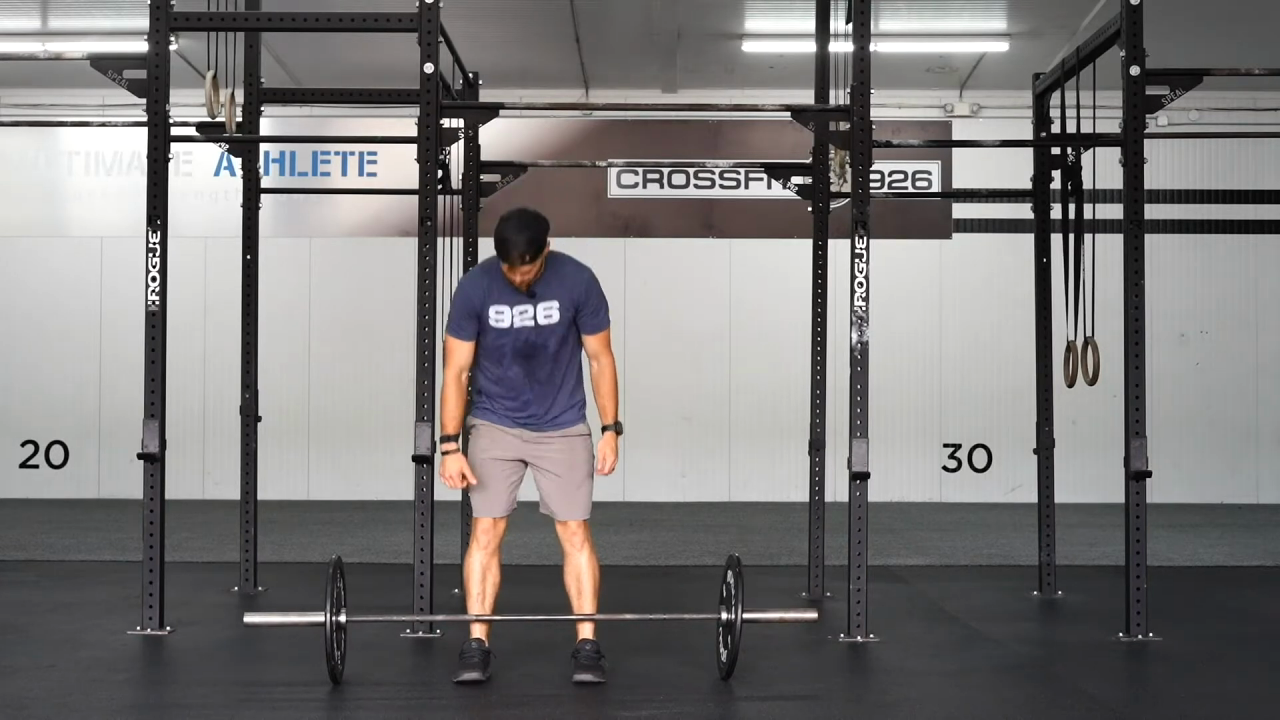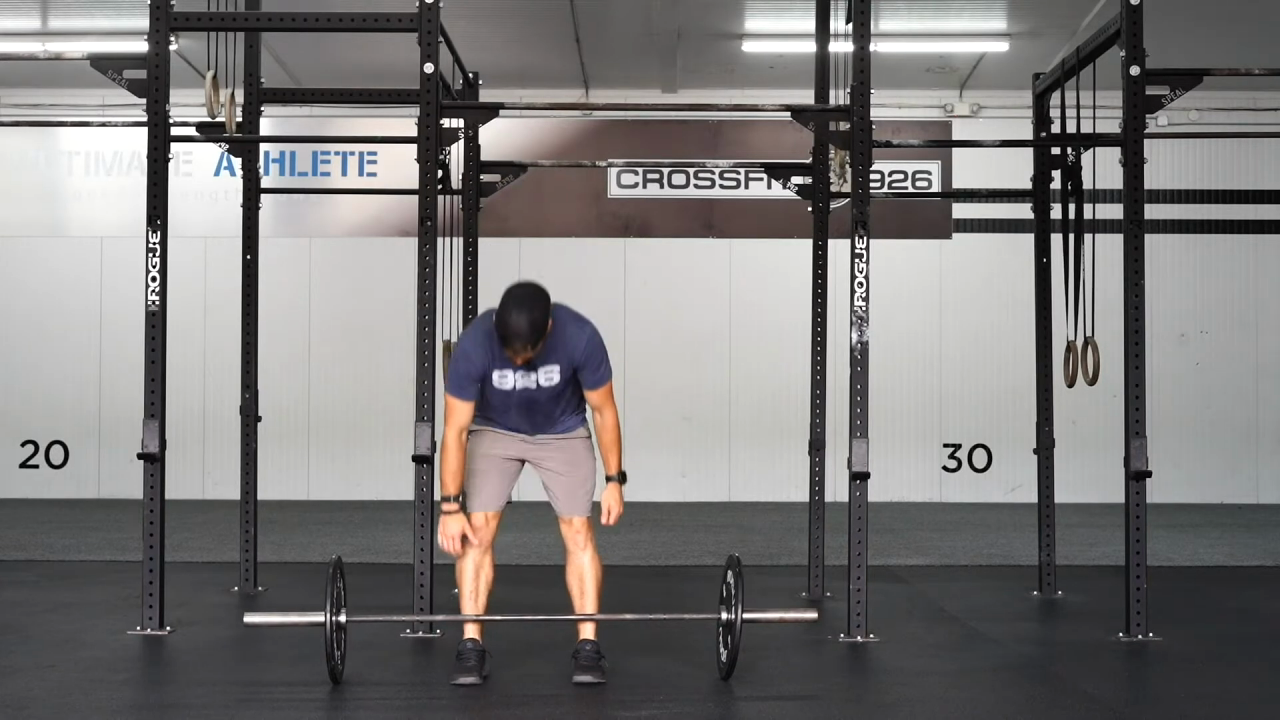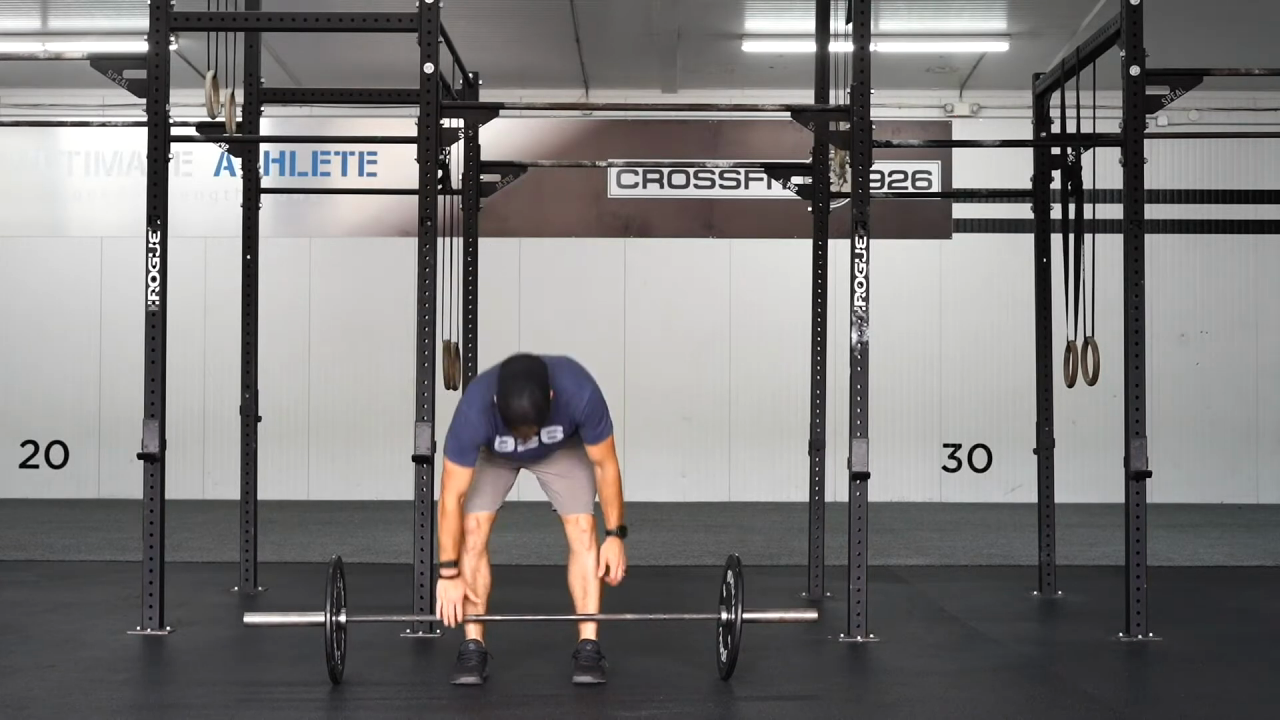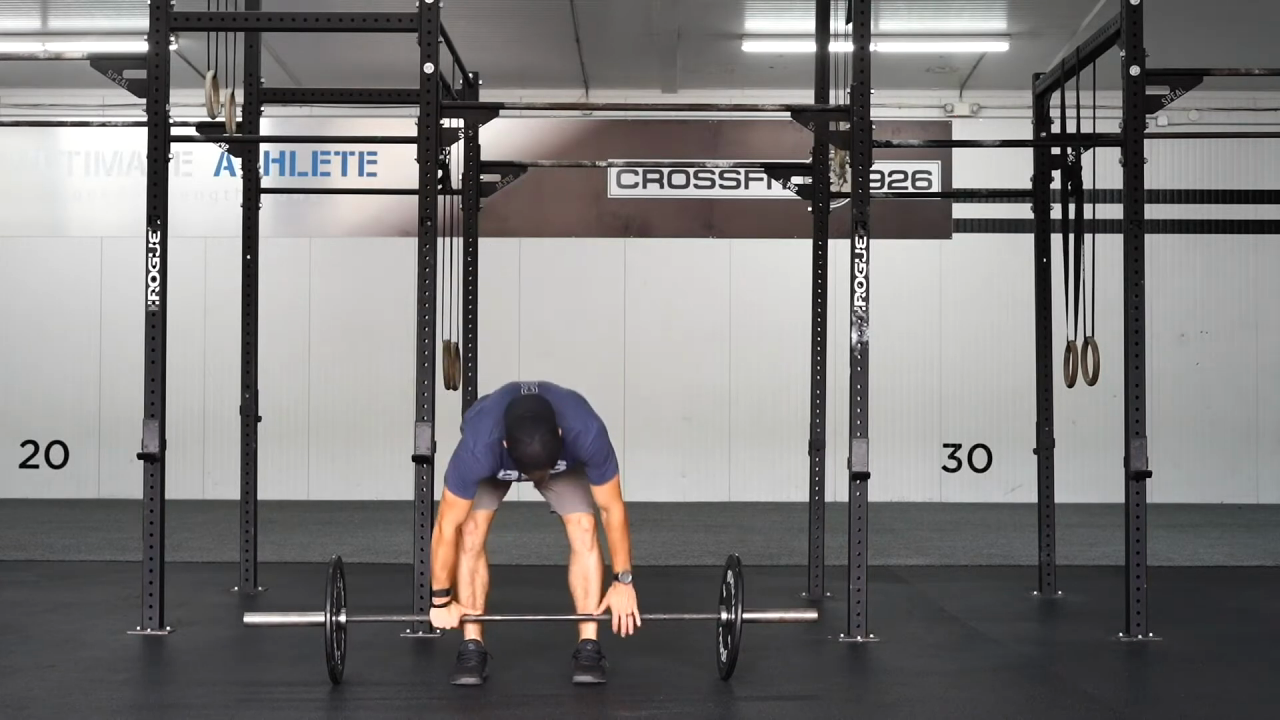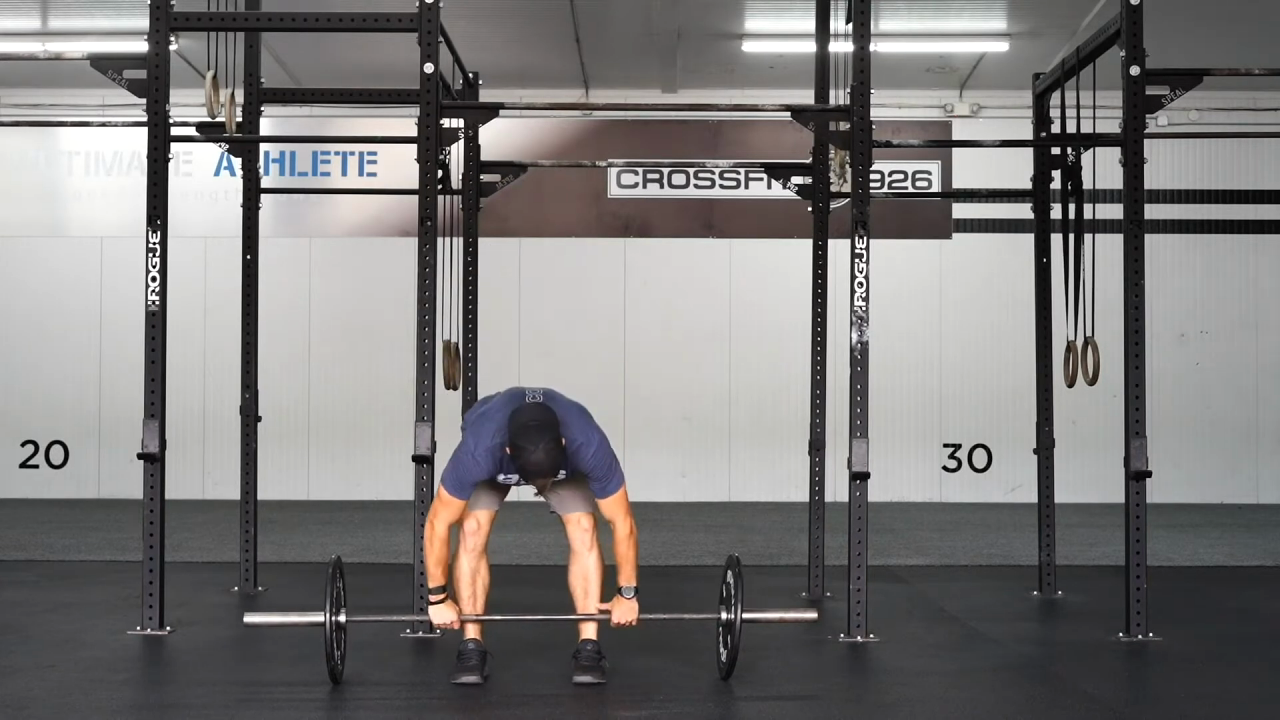
dt=0.2s
person 1, frame 1
left shoulder: (579, 281)
right shoulder: (474, 287)
left elbow: (601, 358)
right elbow: (456, 371)
left wrist: (611, 430)
right wrist: (450, 445)
left hip: (563, 428)
right hip: (493, 425)
left knee: (575, 532)
right knee: (485, 532)
left ankle: (587, 645)
right ankle: (476, 645)
person 1, frame 2
left shoulder: (581, 337)
right shoulder: (473, 344)
left elbow: (603, 409)
right elbow: (455, 429)
left wrist: (614, 480)
right wrist: (450, 506)
left hip: (563, 435)
right hip: (493, 432)
left knee: (578, 531)
right knee: (477, 534)
left ankle: (588, 646)
right ankle: (472, 645)
person 1, frame 3
left shoulder: (580, 393)
right shoulder: (475, 409)
left elbow: (605, 464)
right elbow: (452, 496)
left wrist: (615, 534)
right wrist: (448, 573)
left hip: (564, 449)
right hip: (492, 453)
left knee: (582, 529)
right knee: (473, 530)
left ankle: (589, 648)
right ankle: (473, 648)
person 1, frame 4
left shoulder: (585, 432)
right shoulder: (479, 446)
left elbow: (612, 509)
right elbow: (447, 526)
left wrist: (623, 581)
right wrist: (441, 599)
left hip: (561, 452)
right hip: (495, 454)
left knee: (583, 528)
right knee: (471, 529)
left ankle: (588, 647)
right ankle: (472, 647)
person 1, frame 5
left shoulder: (587, 444)
right shoulder: (479, 449)
left elbow: (622, 522)
right elbow: (438, 524)
left wrist: (627, 594)
right wrist: (437, 597)
left hip: (561, 454)
right hip: (492, 449)
left knee: (582, 529)
right knee: (472, 531)
left ankle: (589, 647)
right ankle: (471, 647)
